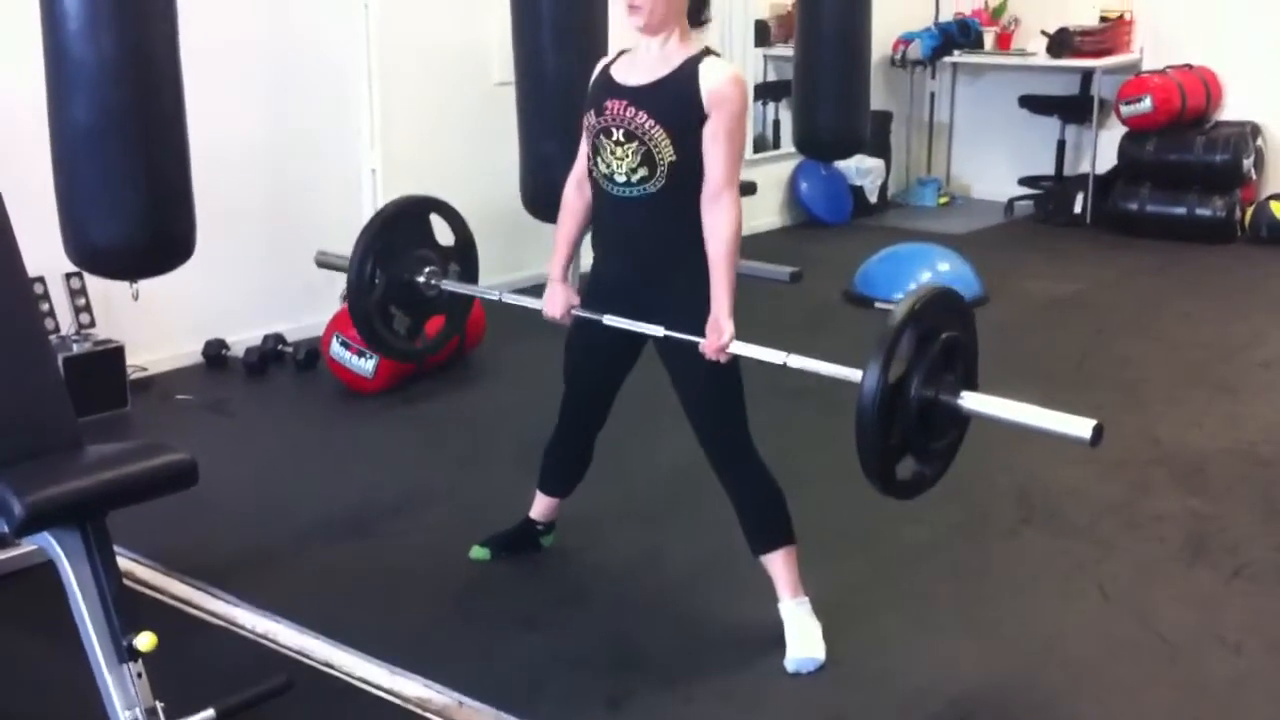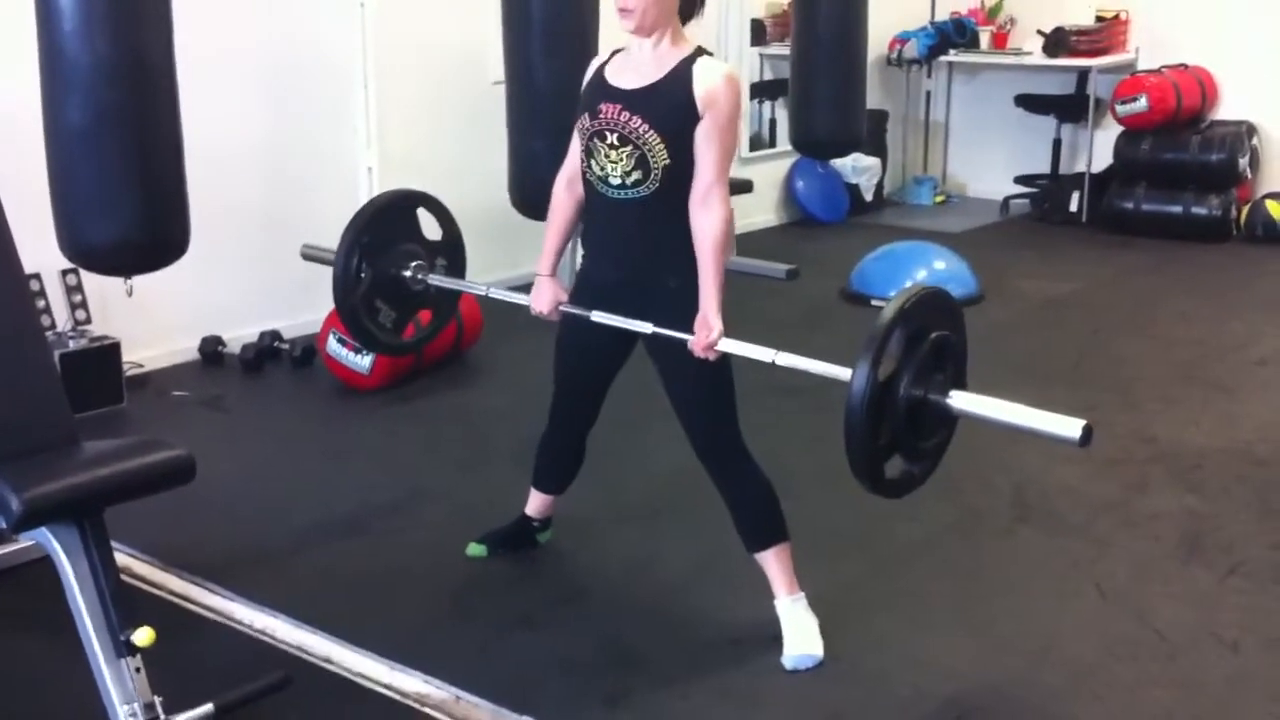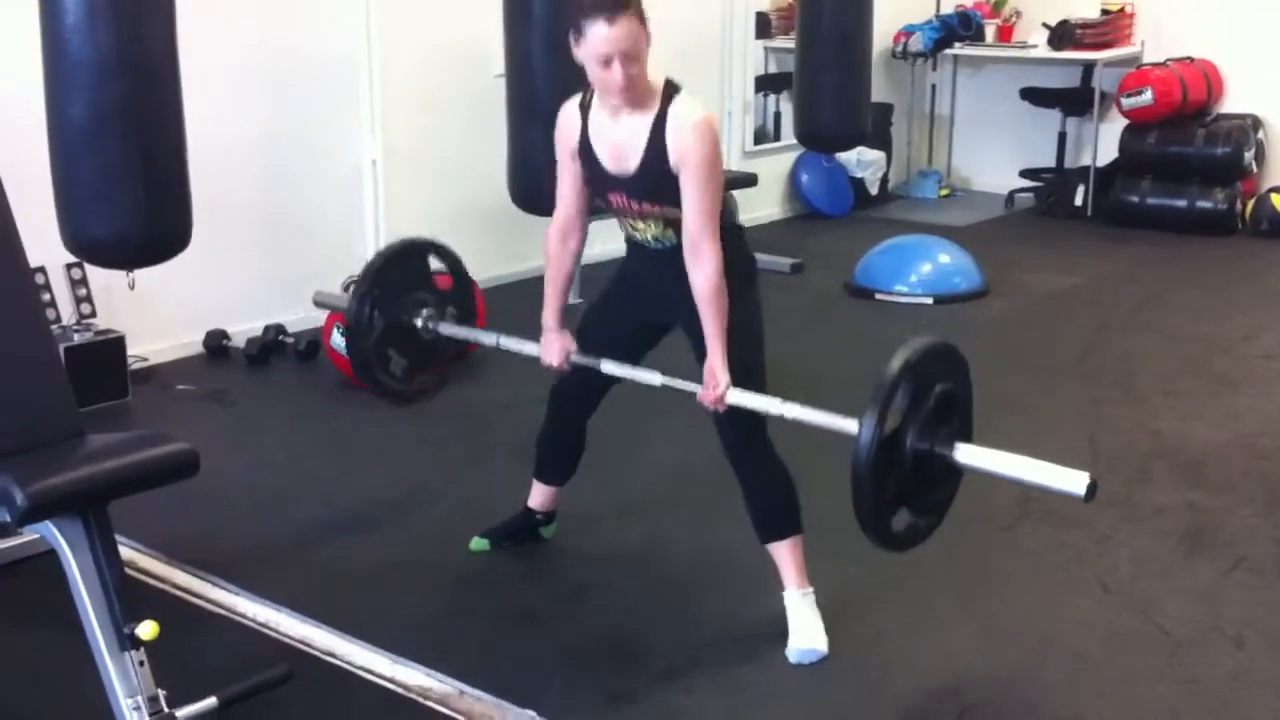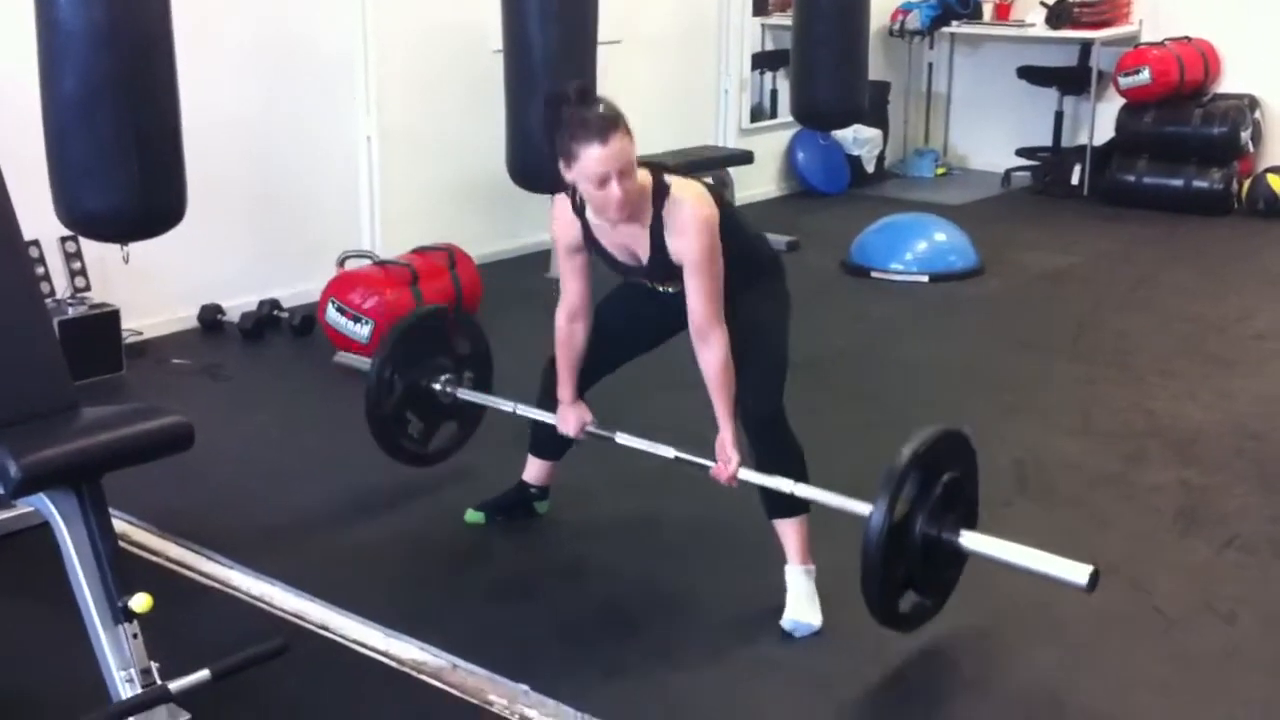
dt=0.4s
person 1, frame 1
left shoulder: (715, 78)
right shoulder: (607, 68)
left elbow: (720, 197)
right elbow: (582, 177)
left wrist: (722, 310)
right wrist: (557, 275)
left hip: (683, 288)
right hip: (610, 281)
left knee: (727, 443)
right knee: (577, 413)
left ankle: (795, 605)
right ankle: (537, 525)
person 1, frame 2
left shoulder: (708, 78)
right shoulder: (600, 67)
left elbow: (708, 196)
right elbow: (572, 176)
left wrist: (709, 307)
right wrist: (545, 272)
left hip: (672, 288)
right hip: (599, 281)
left knee: (717, 444)
right knee: (568, 412)
left ankle: (791, 602)
right ankle: (532, 522)
person 1, frame 3
left shoulder: (688, 125)
right shoulder: (574, 119)
left elbow: (703, 248)
right elbow: (566, 226)
left wrist: (717, 358)
right wrist: (551, 322)
left hip: (712, 282)
right hip: (642, 276)
left knee: (742, 433)
right knee: (569, 392)
left ankle: (799, 596)
right ankle: (536, 515)
person 1, frame 4
left shoulder: (686, 211)
right shoulder: (568, 214)
left elbow: (708, 333)
right elbow: (574, 312)
left wrist: (725, 433)
right wrist: (568, 398)
left hip: (746, 286)
right hip: (659, 288)
left knee: (760, 411)
right knee: (564, 369)
left ankle: (799, 573)
right ankle: (531, 490)
